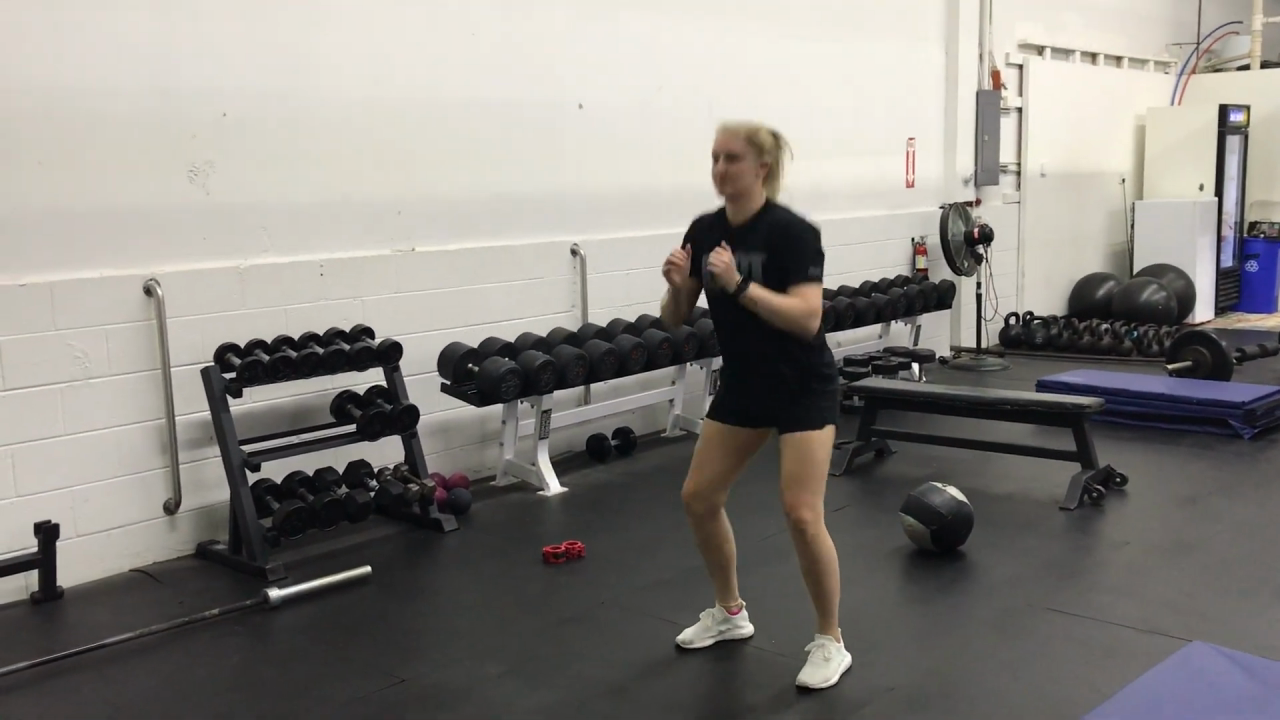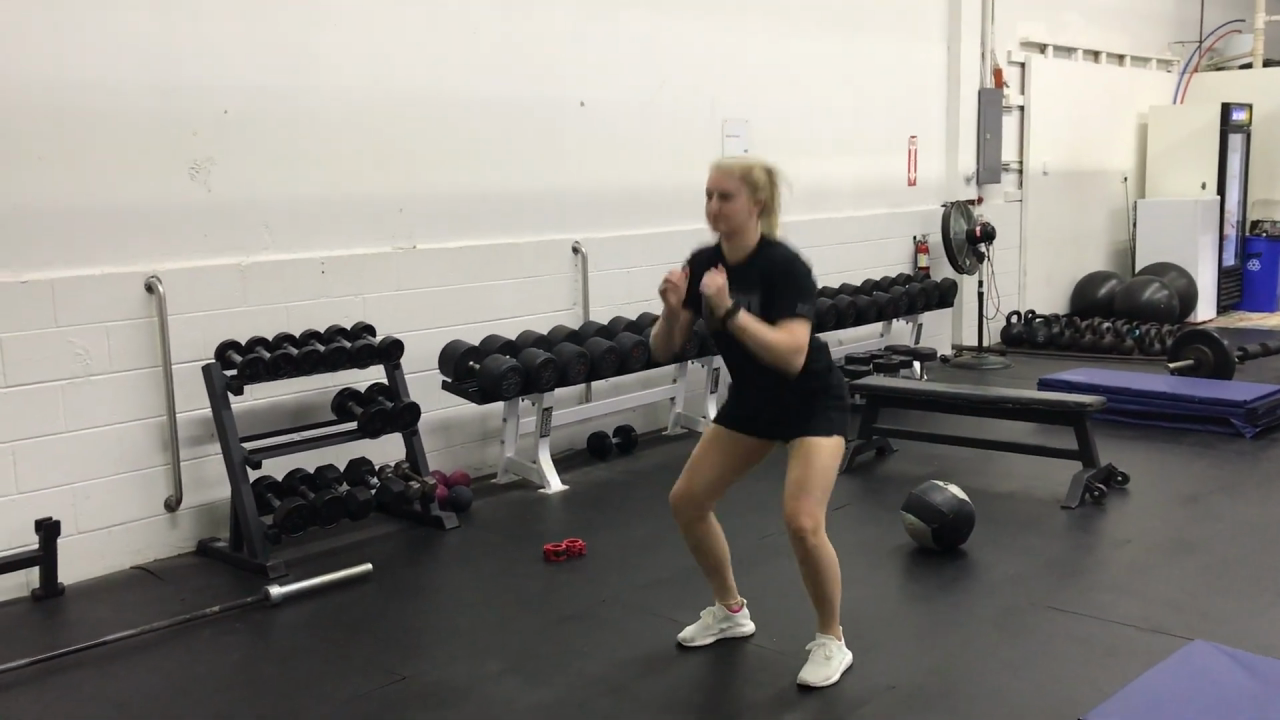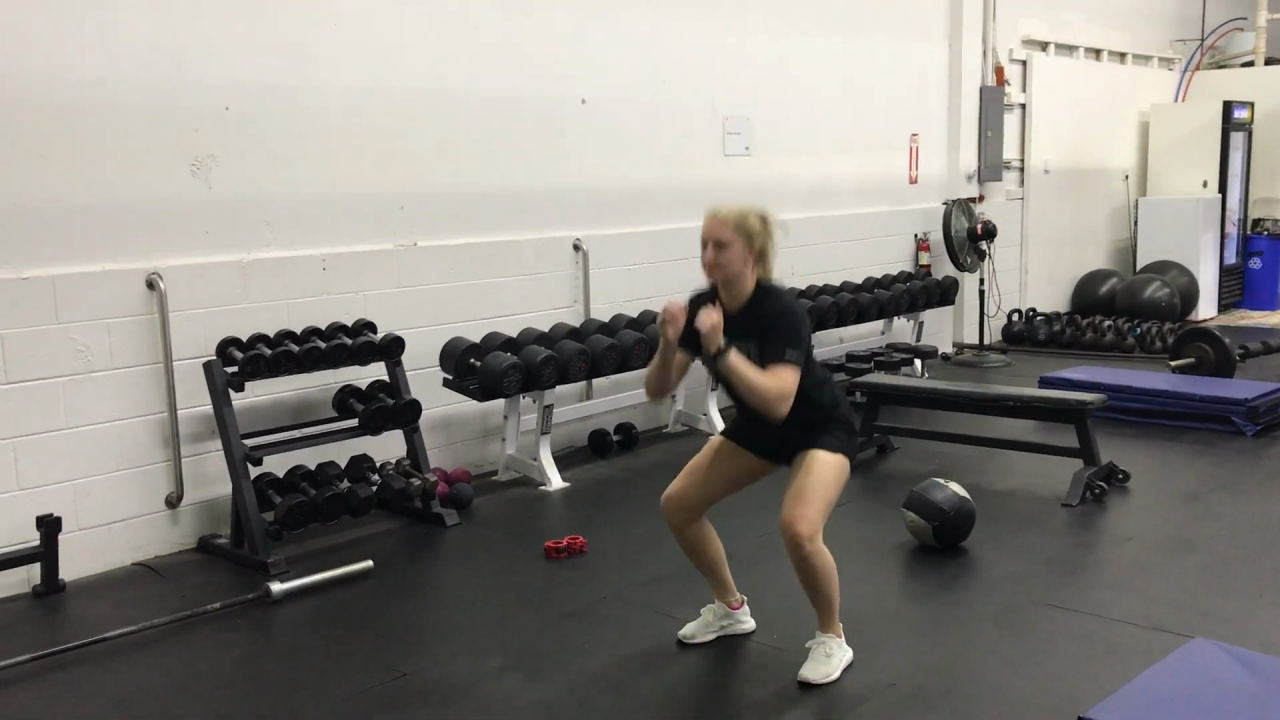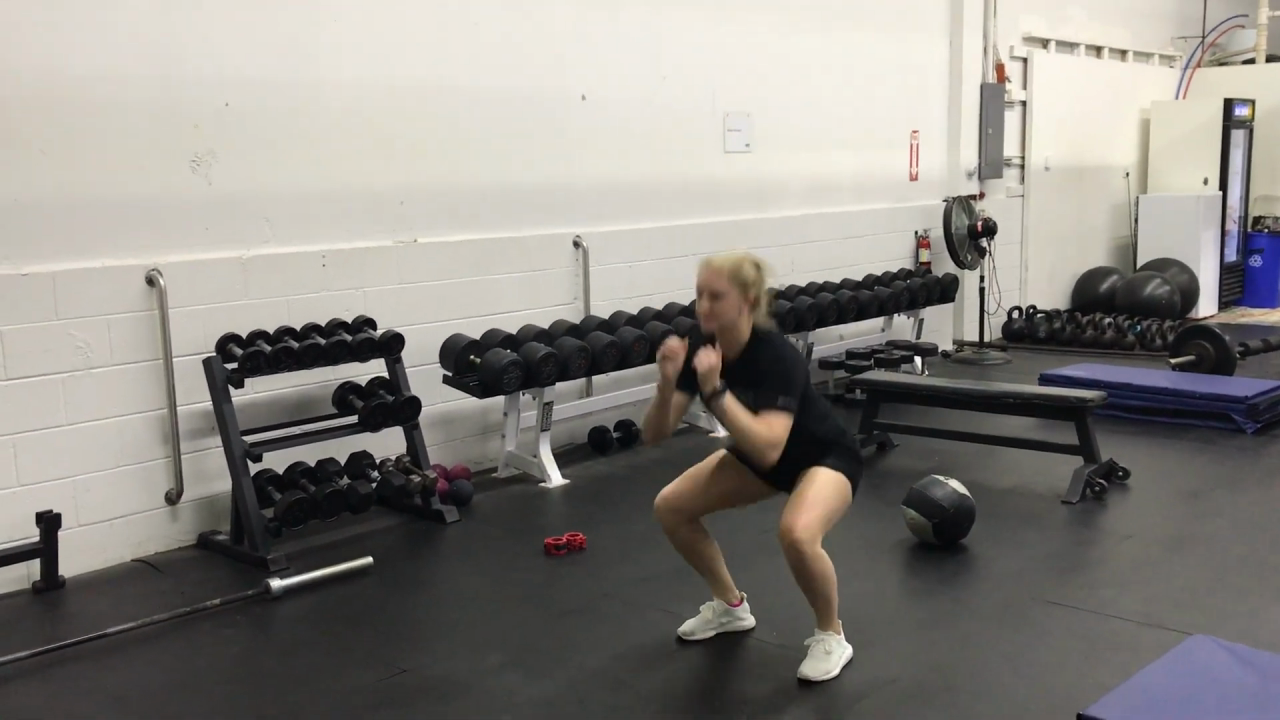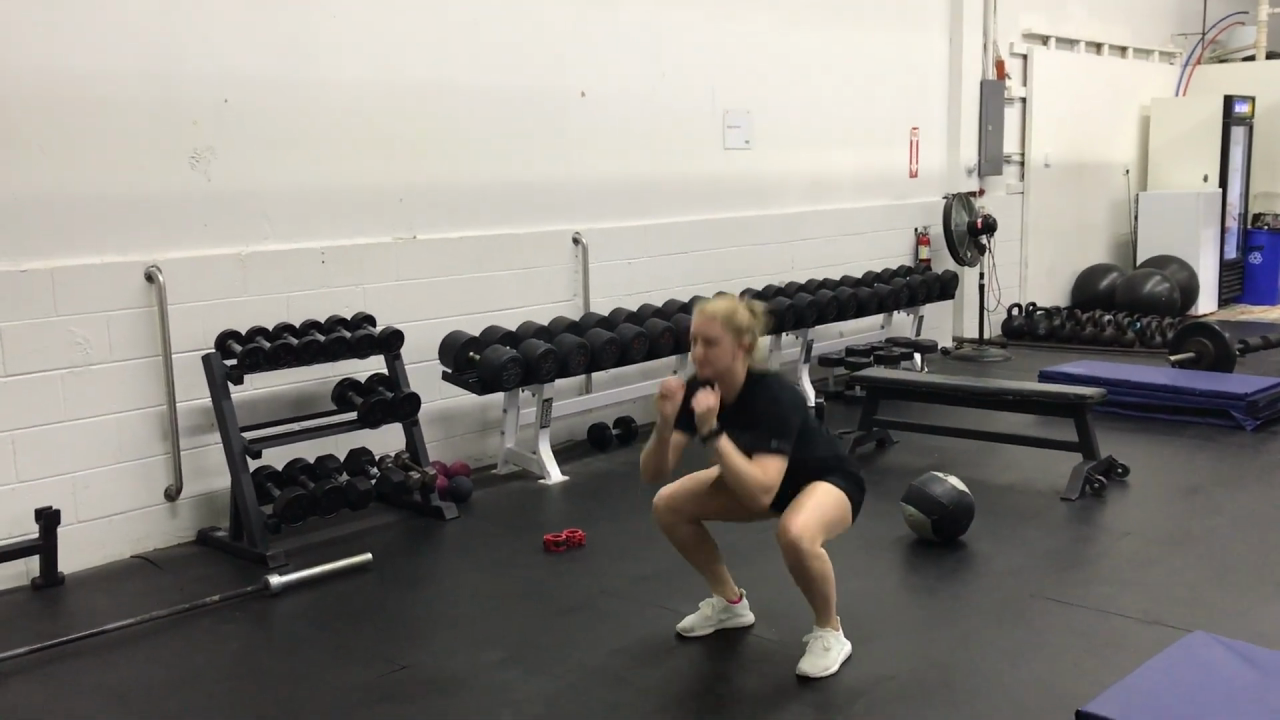
dt=0.1s
person 1, frame 1
left shoulder: (791, 231)
right shoulder: (704, 231)
left elbow: (806, 320)
right elbow: (674, 318)
left wrist: (737, 283)
right wrist: (677, 284)
left hip: (804, 391)
right hip: (741, 390)
left knee: (801, 514)
right knee: (698, 499)
left ankle: (830, 641)
right ankle: (729, 613)
person 1, frame 2
left shoulder: (784, 267)
right shoulder: (703, 262)
left elbow: (791, 356)
right elbow: (664, 349)
left wrist: (729, 310)
right wrist: (672, 309)
left hip: (813, 405)
right hip: (749, 403)
left knee: (801, 522)
right knee: (685, 502)
left ankle: (831, 641)
right ankle: (730, 610)
person 1, frame 3
left shoulder: (782, 311)
right shoulder: (700, 307)
left elbow: (776, 402)
right elbow: (657, 391)
left wrist: (719, 347)
right wrist: (669, 342)
left hip: (822, 432)
right hip: (754, 427)
left knee: (799, 530)
right knee: (677, 506)
left ankle: (831, 639)
right ankle: (730, 608)
person 1, frame 4
left shoulder: (778, 357)
right shoulder: (701, 348)
left elbow: (768, 449)
right elbow: (655, 434)
left wrist: (715, 390)
right wrist: (667, 380)
left hip: (825, 456)
right hip: (757, 454)
left knee: (796, 533)
right knee: (669, 508)
left ankle: (831, 635)
right ankle: (731, 605)
person 1, frame 5
left shoulder: (775, 396)
right shoulder: (698, 389)
left elbow: (761, 496)
right elbow: (653, 473)
left wrist: (713, 431)
right wrist: (665, 424)
left hip: (830, 483)
left knee: (795, 534)
right knee: (668, 507)
left ankle: (829, 632)
right ankle: (729, 603)
